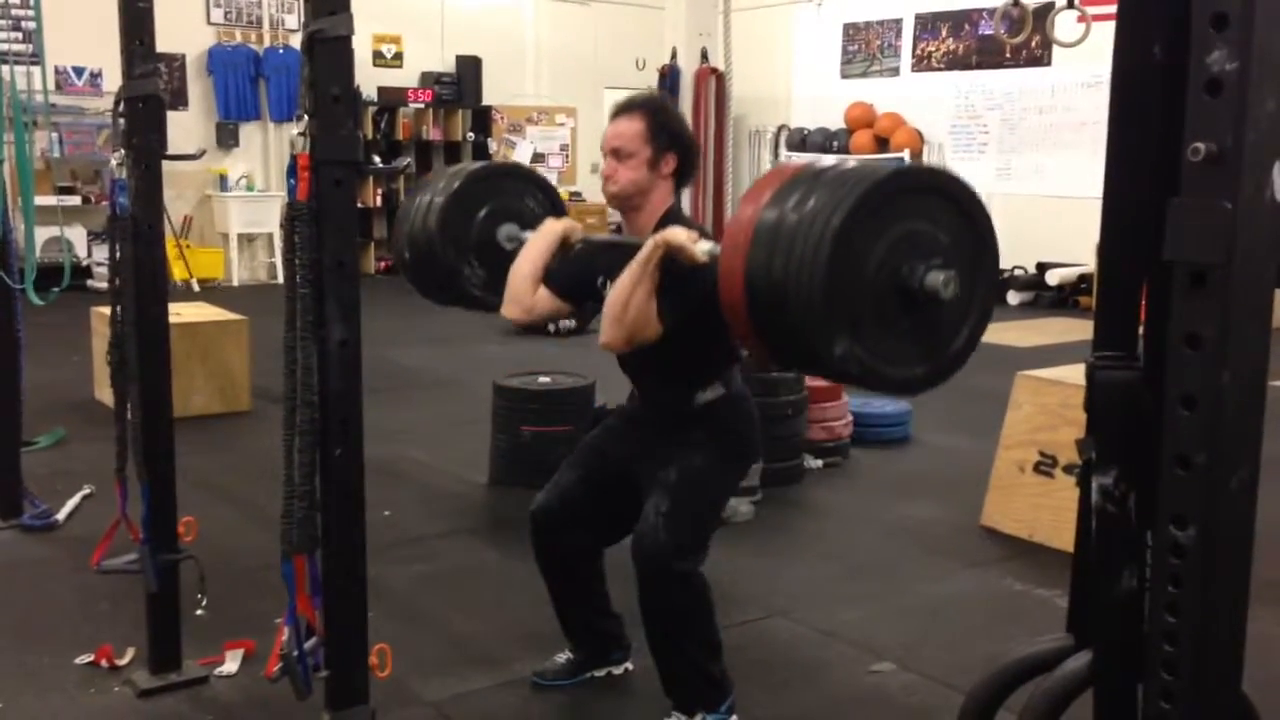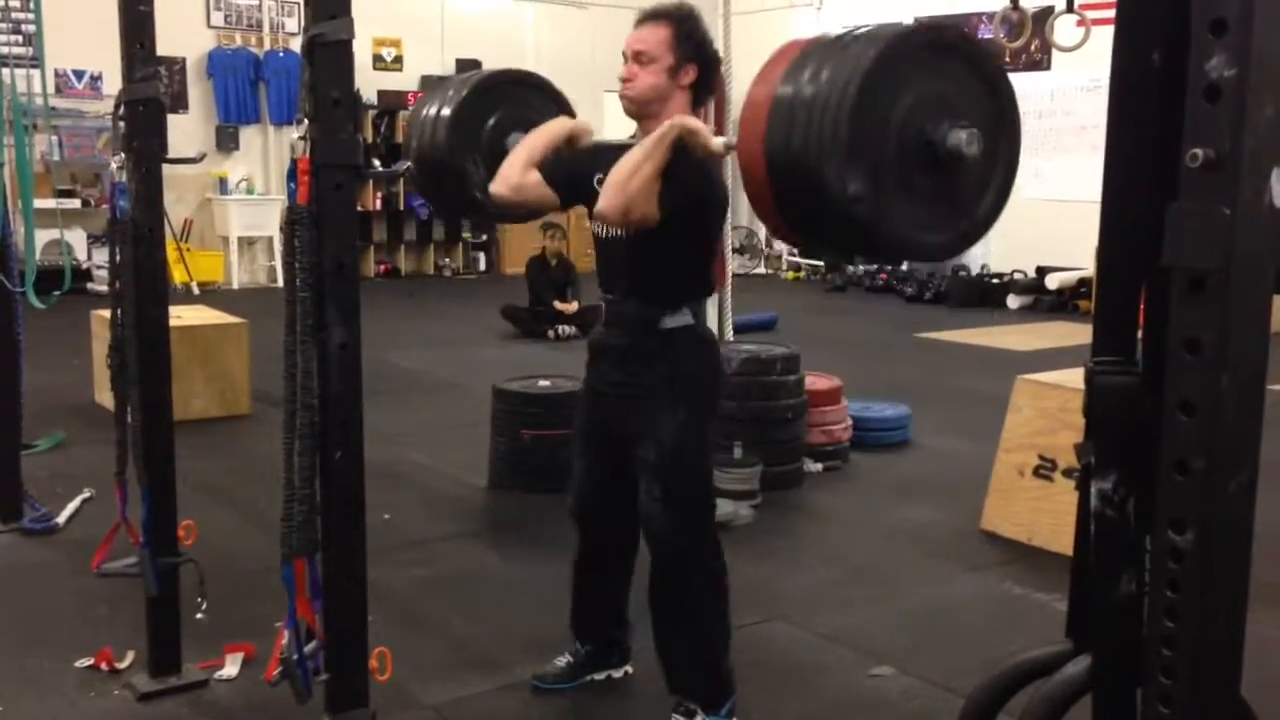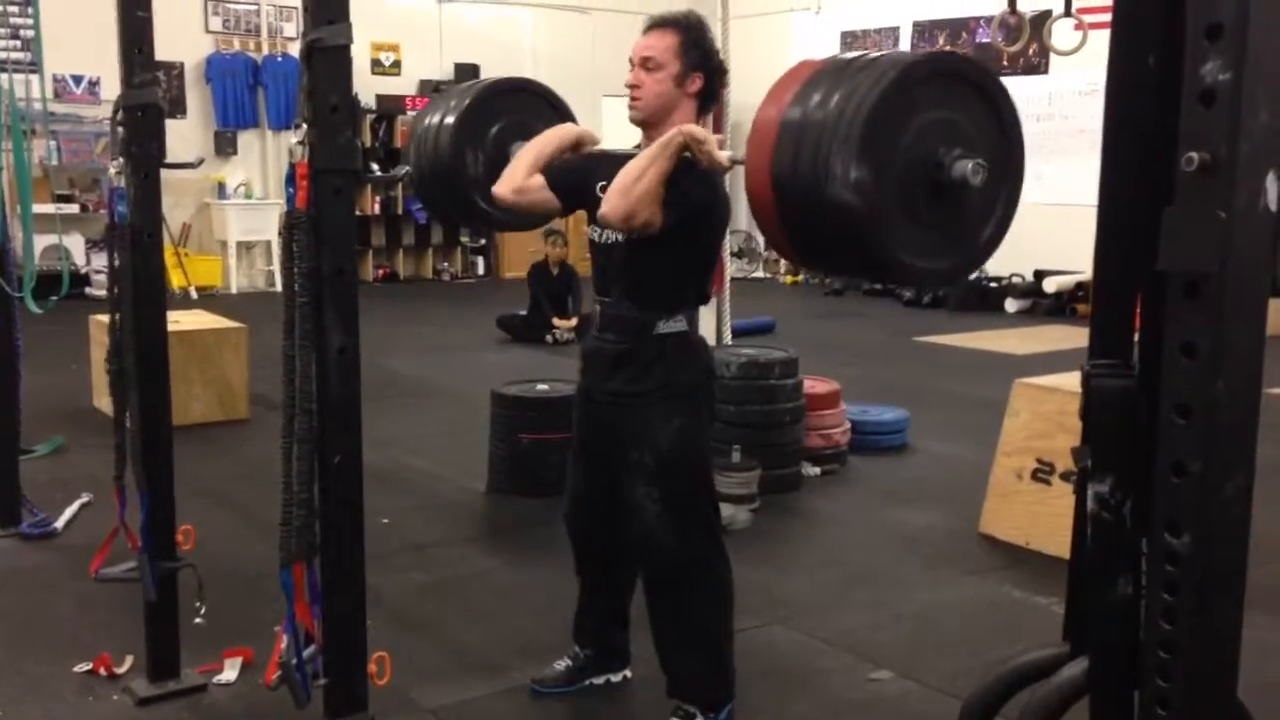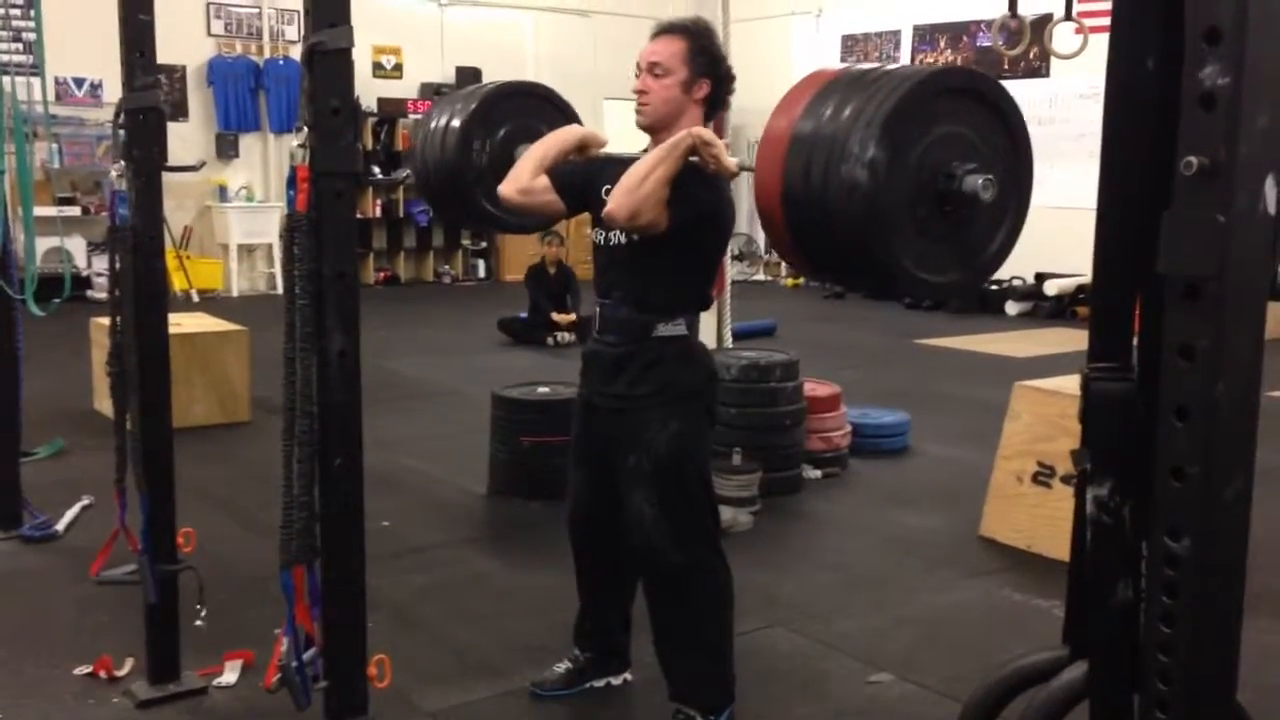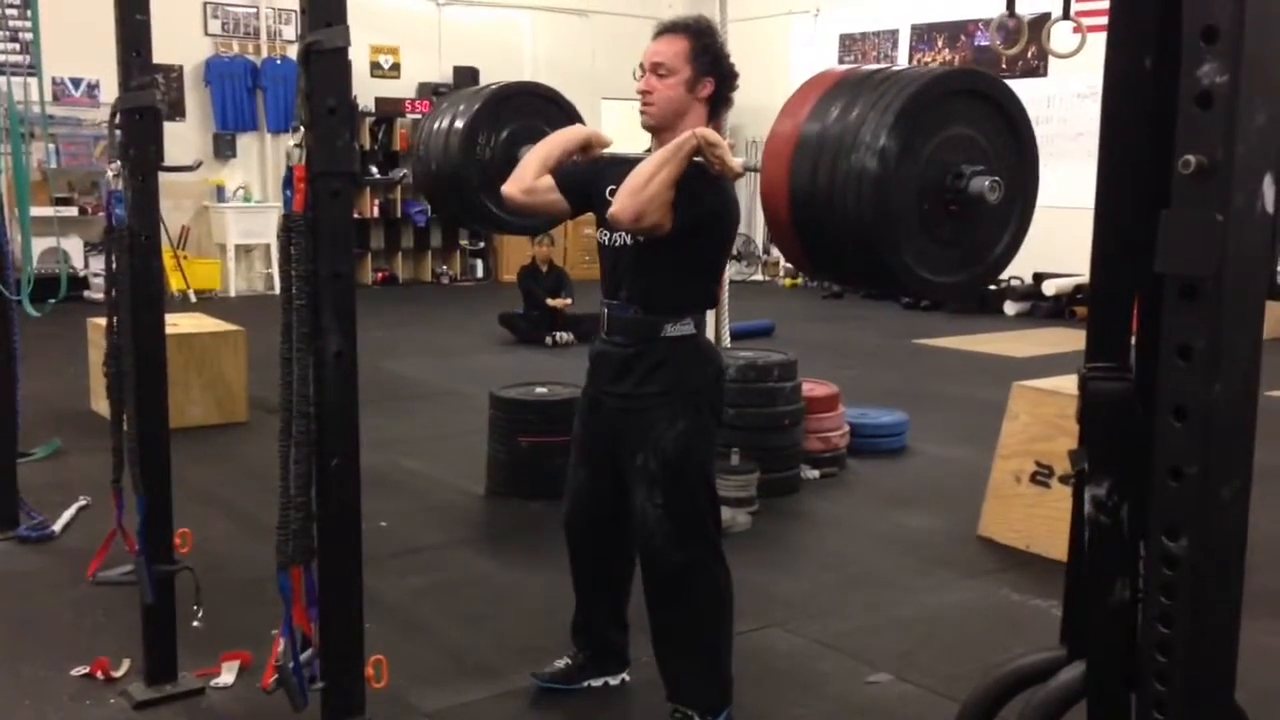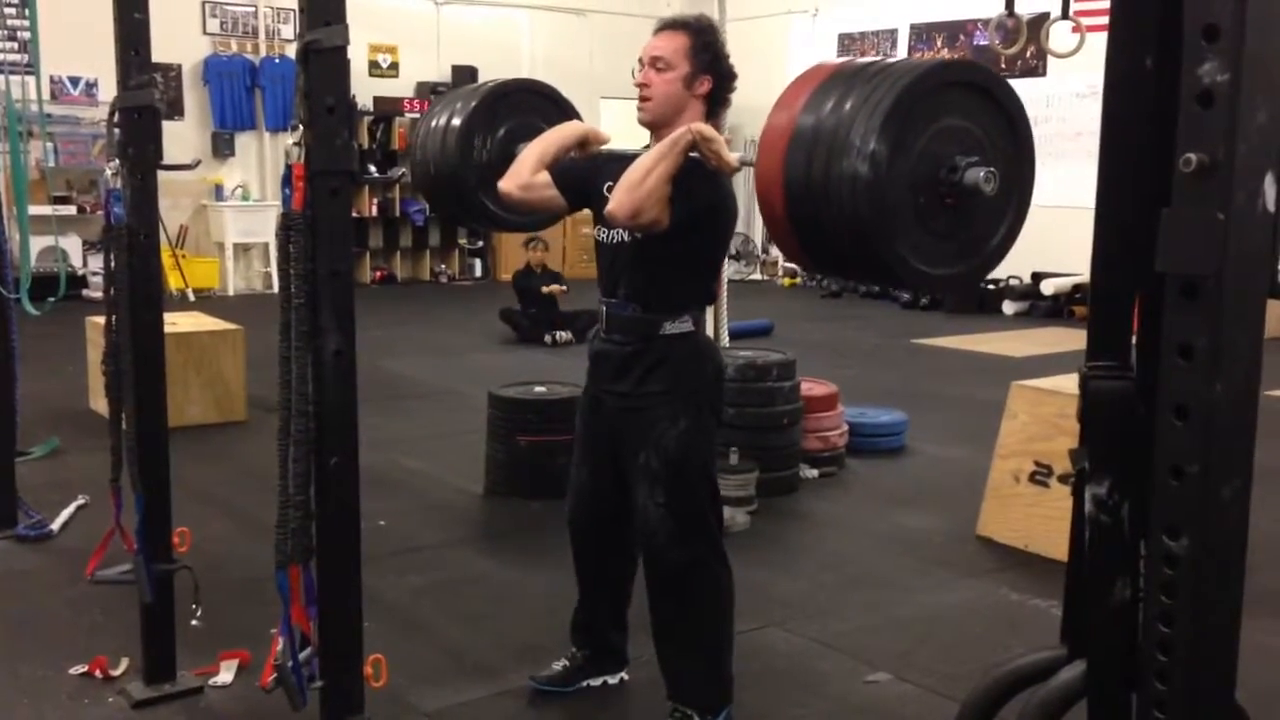
dt=0.4s
person 1, frame 1
left shoulder: (686, 256)
right shoulder: (602, 253)
left elbow: (616, 335)
right elbow: (518, 308)
left wrist: (656, 249)
right wrist: (549, 232)
left hip: (707, 426)
right hip: (644, 415)
left knee: (660, 547)
right knee: (556, 517)
right ankle: (600, 648)
person 1, frame 2
left shoulder: (689, 164)
right shoulder: (603, 157)
left elbow: (614, 209)
right elbow: (507, 187)
left wrist: (671, 131)
right wrist: (559, 127)
left hip: (672, 364)
right hip: (611, 358)
left knee: (677, 532)
right knee: (598, 517)
right ankle: (600, 648)
person 1, frame 3
left shoulder: (694, 178)
right shoulder: (609, 164)
left elbow: (619, 212)
right elbow: (511, 190)
left wrist: (676, 139)
right wrist: (564, 134)
left hip: (665, 374)
right hip: (605, 366)
left knee: (676, 542)
right knee: (595, 522)
right ankle: (601, 651)
person 1, frame 4
left shoulder: (700, 183)
right shoulder: (614, 168)
left elbow: (624, 211)
right elbow: (516, 190)
left wrist: (683, 142)
right wrist: (570, 136)
left hip: (665, 379)
right hip: (605, 369)
left knee: (675, 546)
right knee: (596, 527)
right ankle: (600, 654)
person 1, frame 5
left shoulder: (706, 183)
right shoulder: (617, 168)
left elbow: (631, 213)
right elbow: (520, 190)
left wrist: (686, 142)
right wrist: (574, 135)
left hip: (672, 377)
right hip: (611, 367)
left knee: (676, 545)
right knee: (590, 523)
right ankle: (598, 653)
person 1, frame 6
left shoulder: (702, 179)
right shoulder: (614, 163)
left elbow: (626, 210)
right elbow: (516, 185)
left wrist: (682, 138)
right wrist: (570, 131)
left hip: (672, 375)
right hip: (611, 364)
left knee: (679, 543)
right knee: (595, 521)
right ankle: (597, 652)
